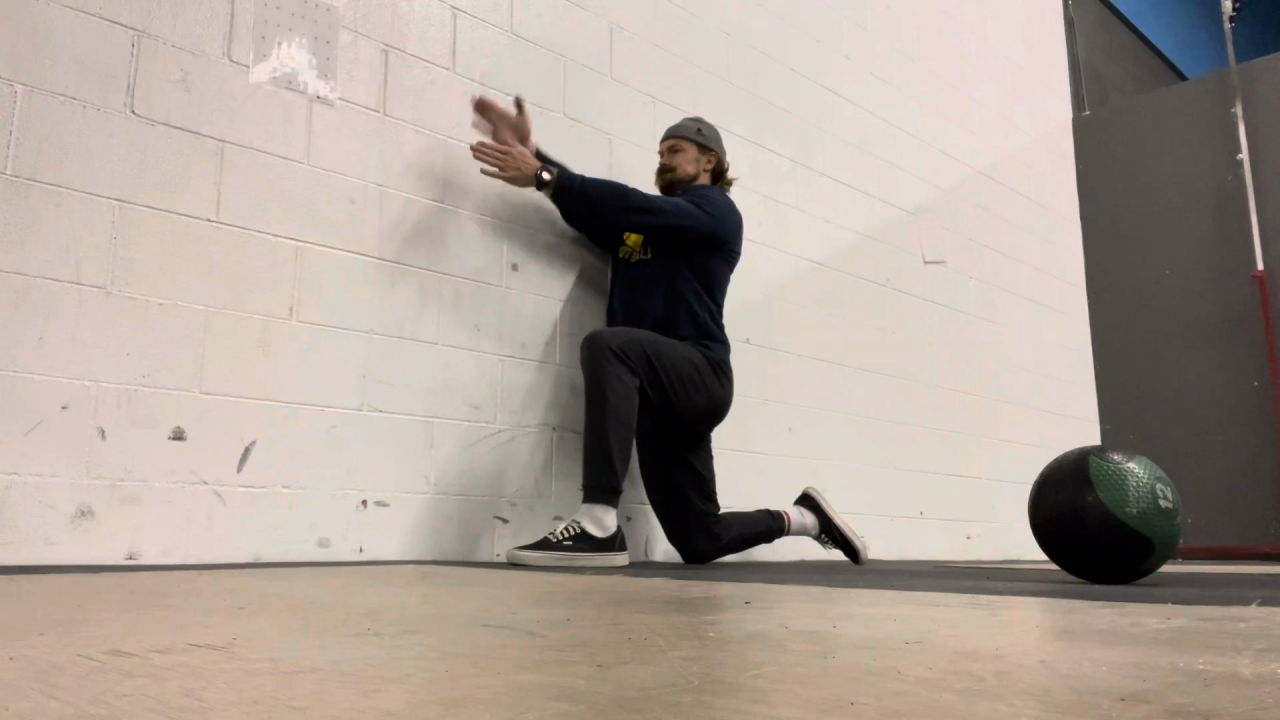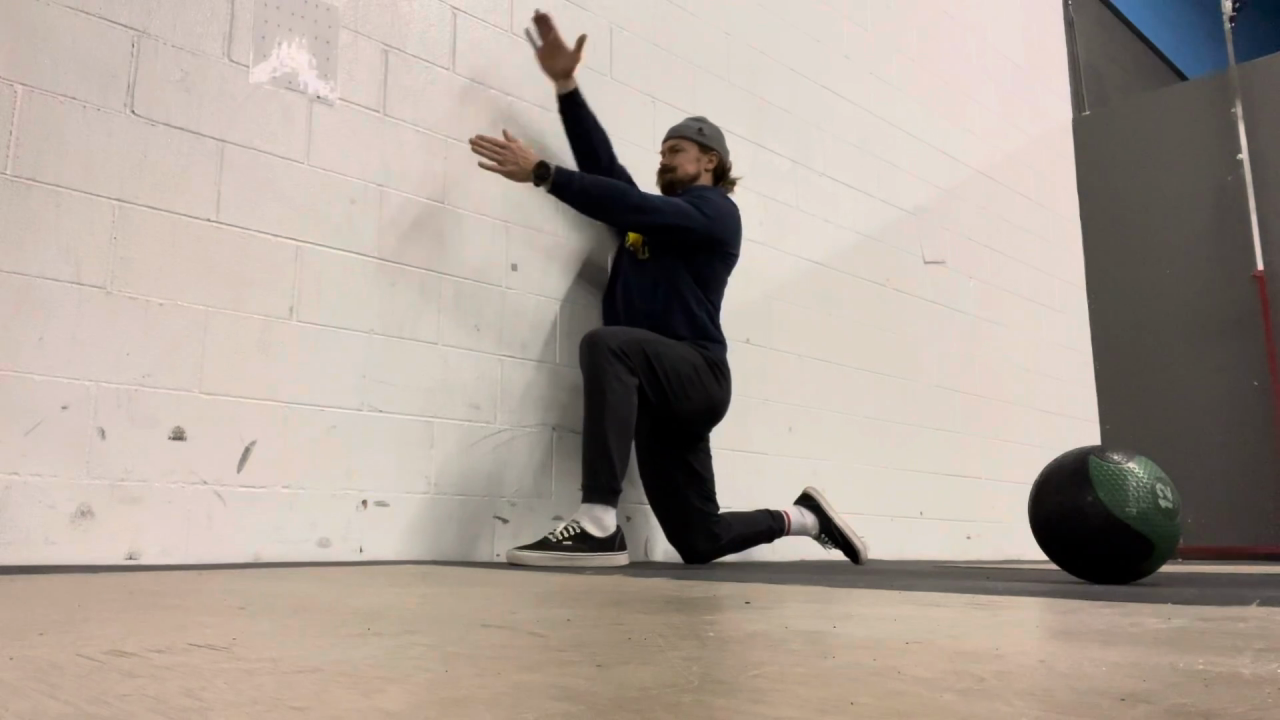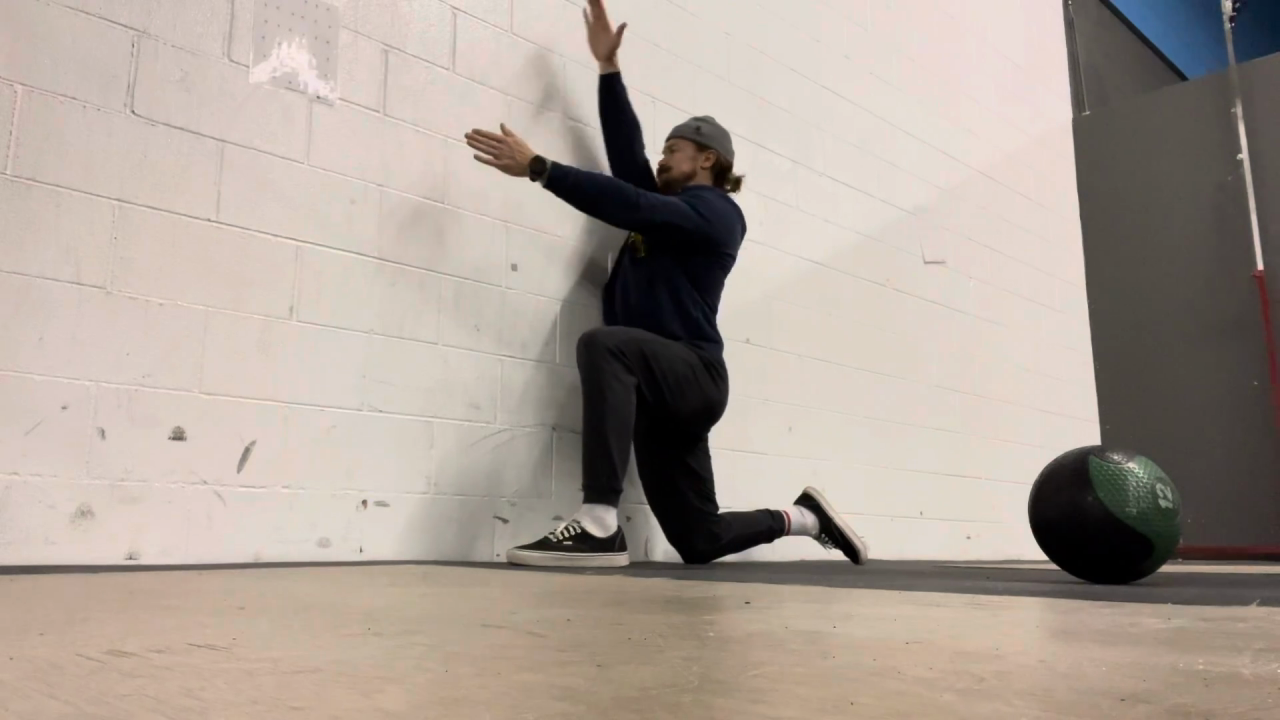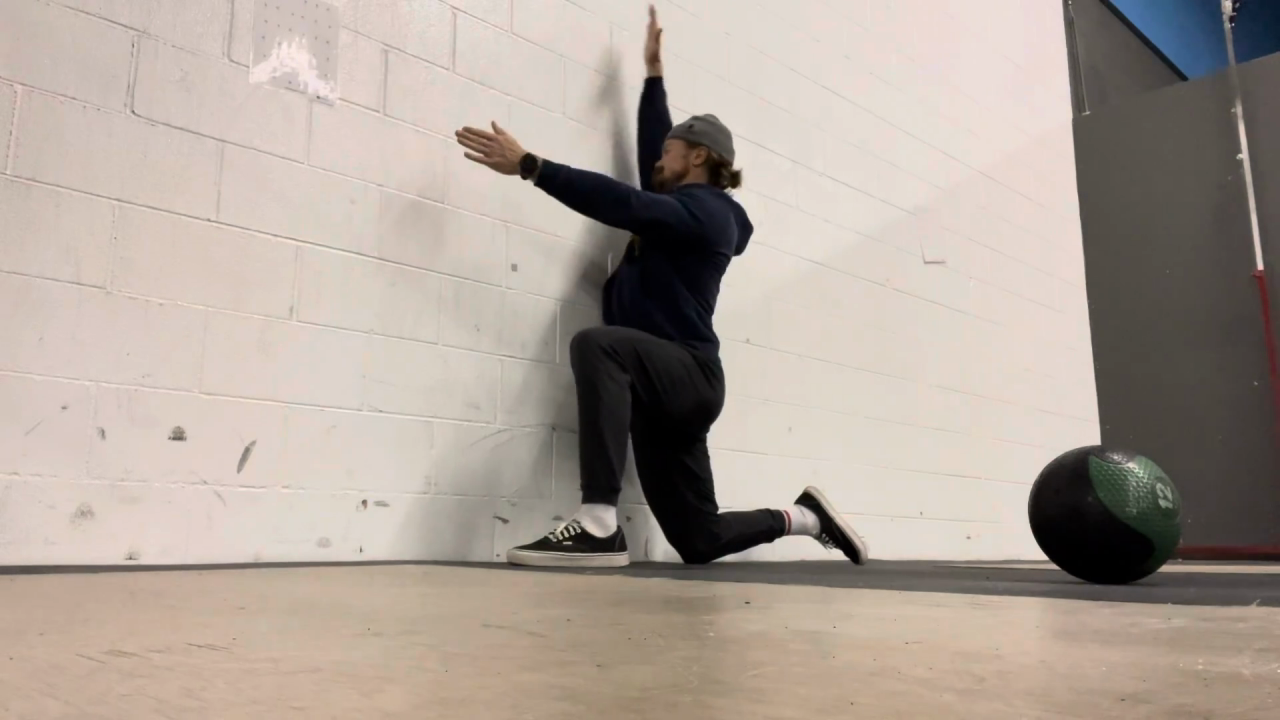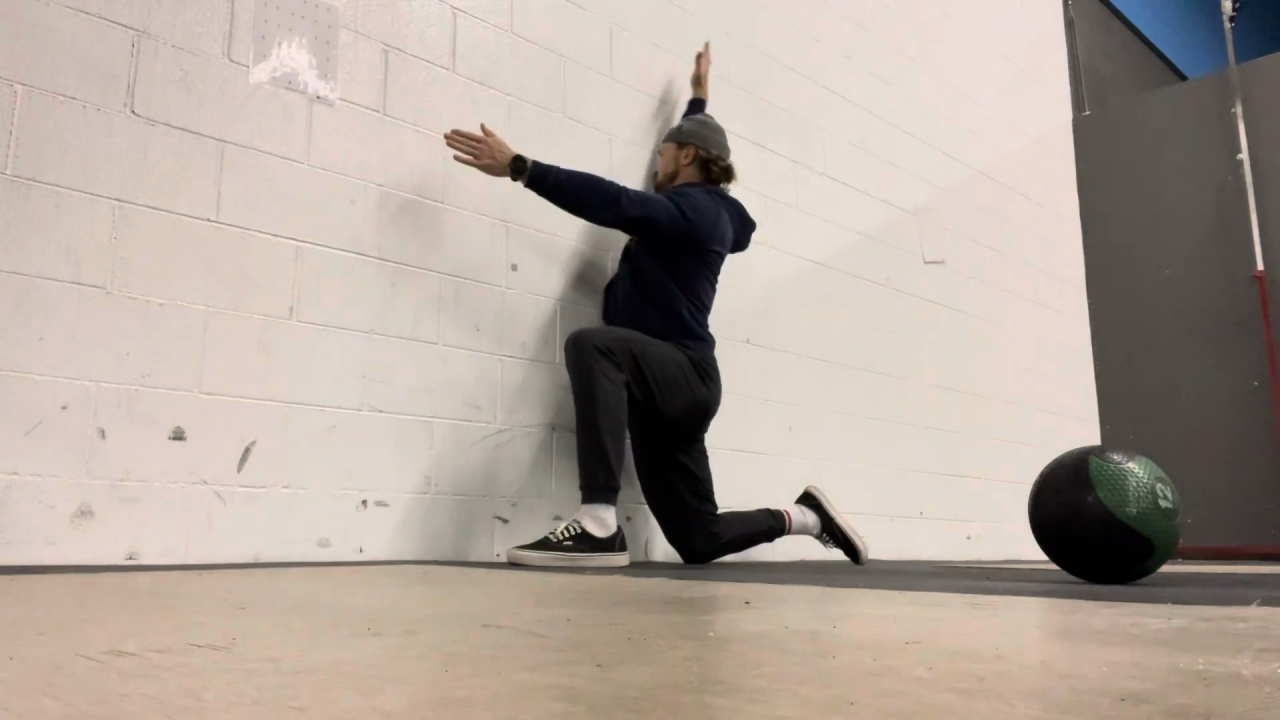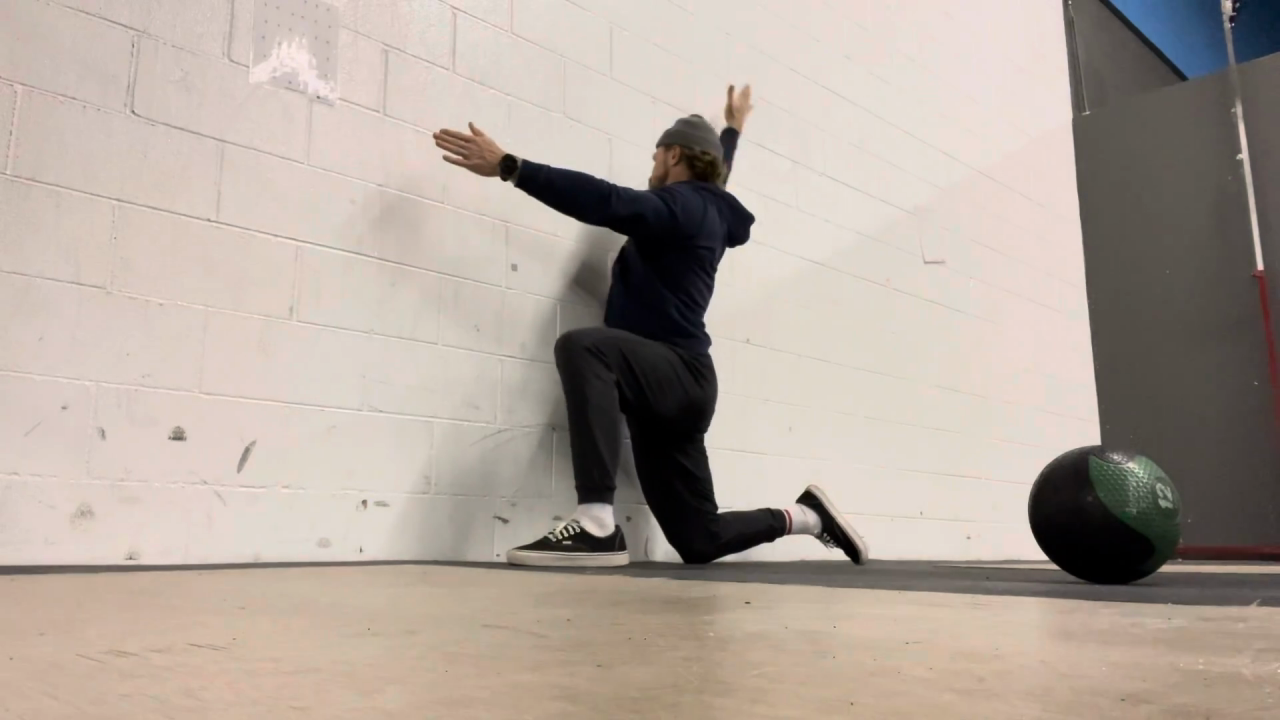
dt=0.2s
person 1, frame 1
left shoulder: (716, 213)
right shoulder: (641, 227)
left elbow: (634, 206)
right elbow: (595, 213)
left wrist: (543, 174)
right wrist: (530, 156)
left hip: (698, 377)
right hip: (661, 391)
left knee: (606, 345)
right knee: (701, 543)
left ankle: (599, 526)
right ankle: (805, 518)
person 1, frame 2
left shoulder: (716, 213)
right shoulder: (650, 220)
left elbow: (632, 207)
right elbow: (604, 169)
left wrist: (540, 171)
right wrist: (564, 83)
left hip: (695, 376)
right hip: (661, 387)
left knee: (606, 345)
right knee: (699, 541)
left ankle: (599, 526)
right ankle: (803, 517)
person 1, frame 3
left shoulder: (713, 214)
right shoulder: (663, 214)
left elbow: (628, 205)
right elbow: (625, 150)
left wrist: (538, 167)
right wrist: (607, 66)
left hip: (692, 376)
right hip: (662, 387)
left knee: (603, 346)
right knee: (700, 540)
left ankle: (599, 525)
right ankle: (803, 517)
person 1, frame 4
left shoulder: (706, 211)
right shoulder: (677, 207)
left elbow: (620, 203)
right elbow: (651, 141)
left wrist: (529, 165)
right wrist: (652, 71)
left hip: (688, 376)
right hip: (665, 387)
left knee: (597, 345)
right knee: (699, 541)
left ankle: (599, 525)
right ankle: (803, 517)
person 1, frame 5
left shoulder: (696, 209)
right shoulder: (700, 206)
left elbow: (614, 203)
left wrist: (518, 166)
right wrist: (697, 98)
left hip: (683, 377)
right hip: (670, 385)
right knee: (700, 541)
left ankle: (599, 526)
right ankle: (805, 517)
person 1, frame 6
left shoulder: (684, 206)
right shoulder: (703, 205)
left elbow: (605, 203)
right elbow: (712, 172)
left wrist: (508, 166)
right wrist: (731, 130)
left hip: (679, 378)
right hip: (673, 385)
right knee: (699, 540)
left ankle: (597, 525)
right ankle: (806, 516)
